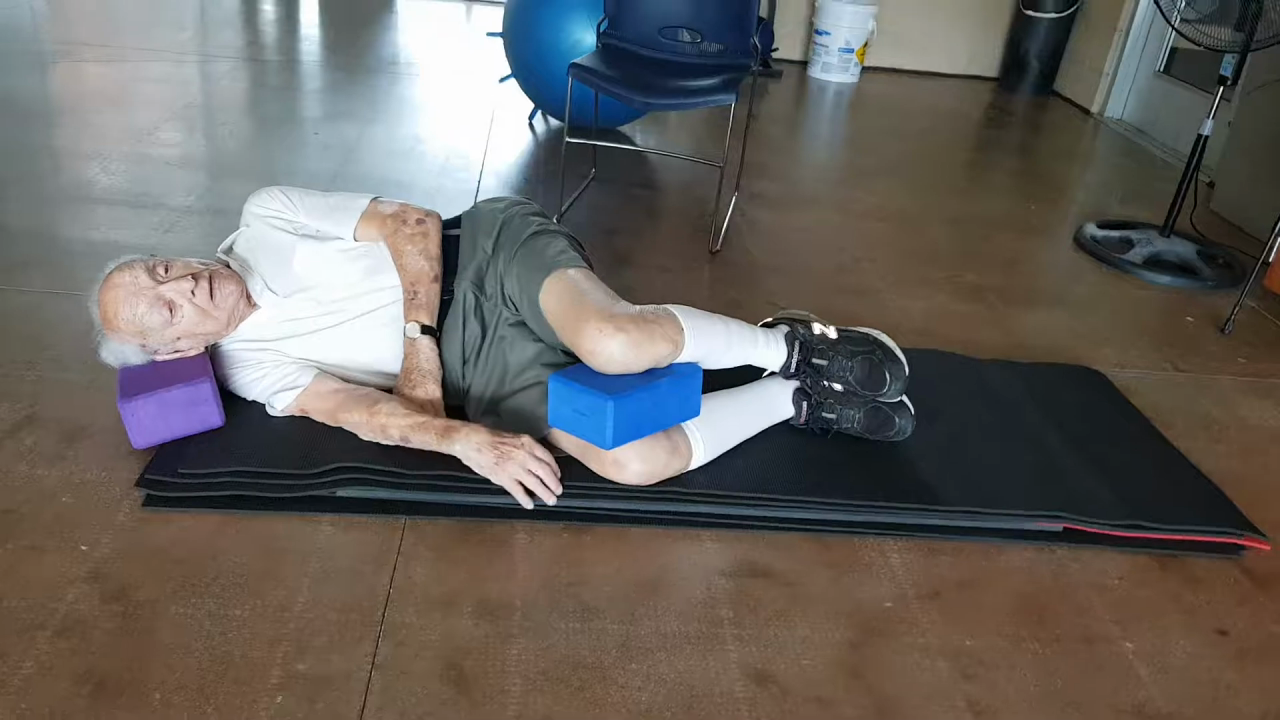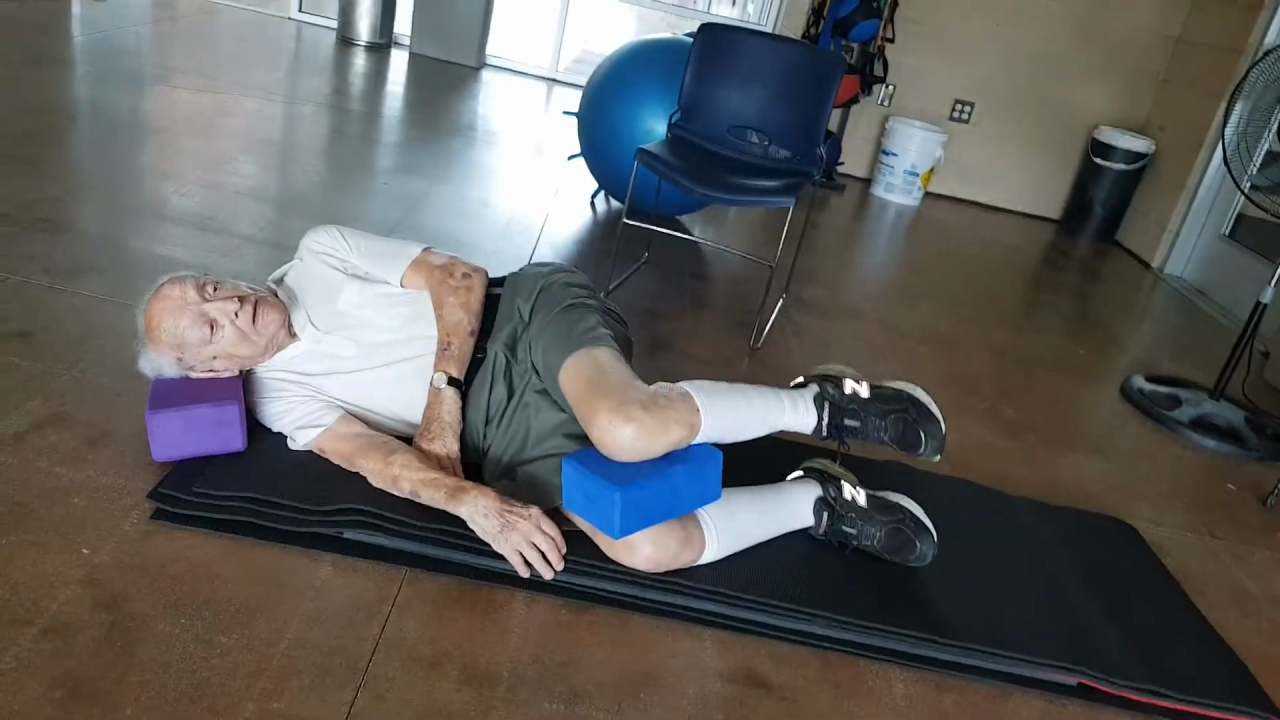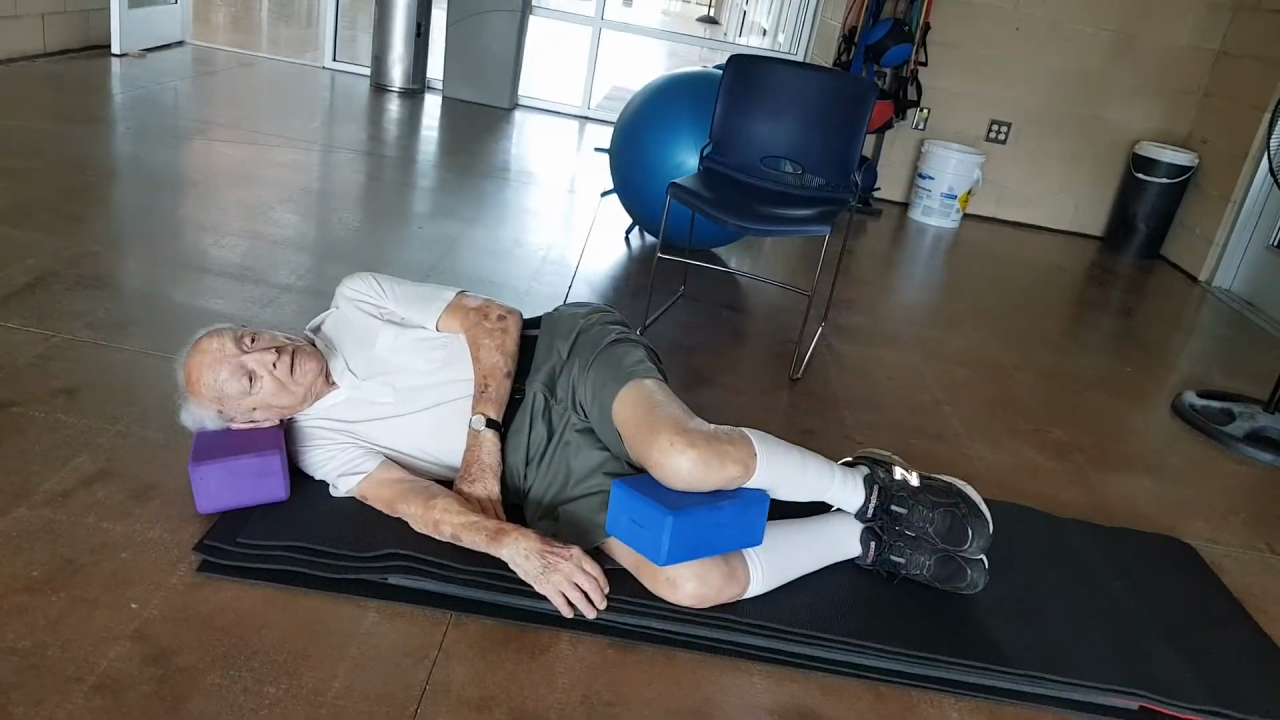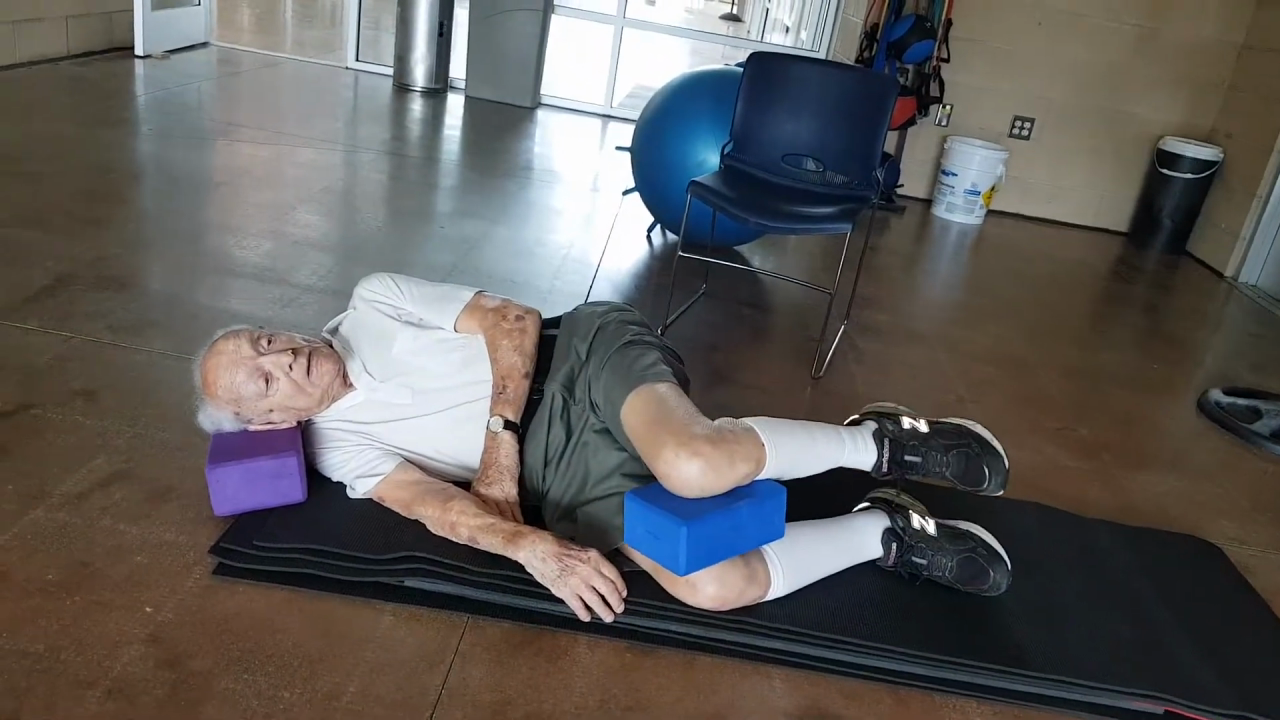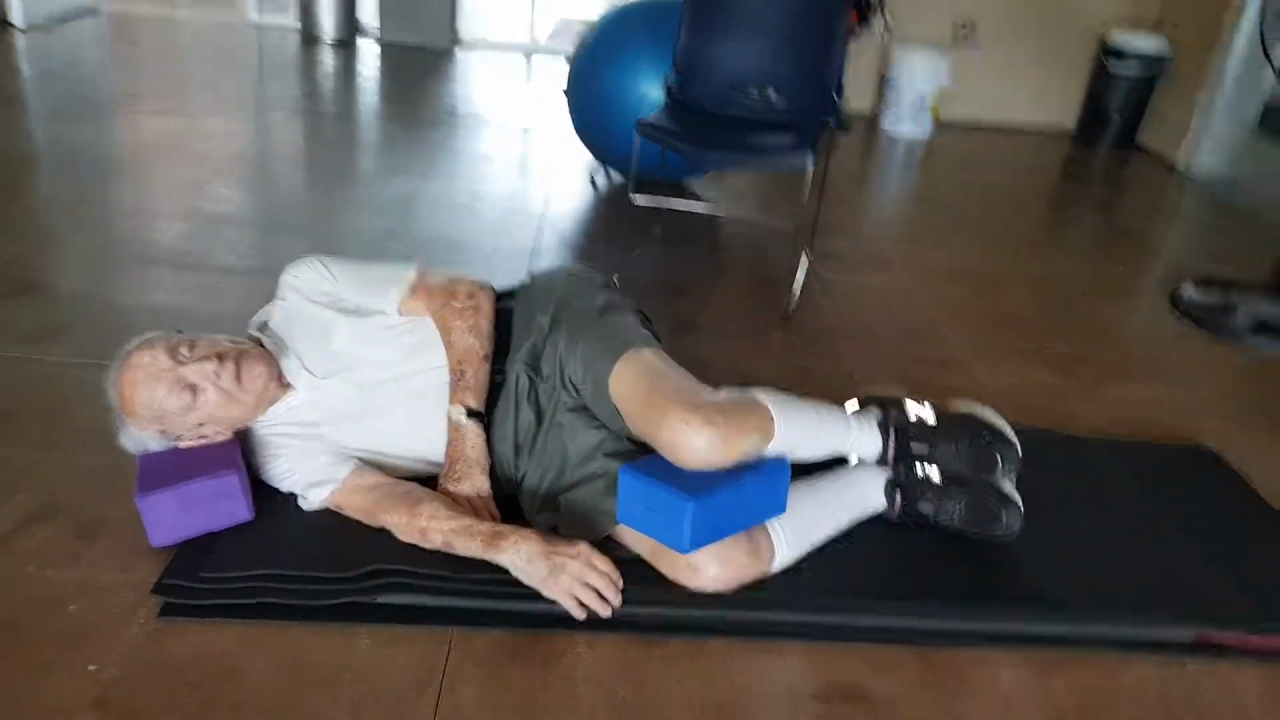
dt=1s
person 1, frame 1
left shoulder: (265, 217)
right shoulder: (248, 370)
left elbow: (413, 225)
right elbow: (360, 411)
left wrist: (416, 339)
right wrist: (463, 438)
right hip: (479, 364)
left knee: (613, 341)
right knee: (634, 460)
left ankle: (786, 346)
right ankle: (794, 399)
person 1, frame 2
left shoulder: (319, 253)
right shoulder: (280, 401)
left elbow: (460, 279)
right elbow: (379, 460)
left wrist: (441, 390)
right wrist: (475, 504)
right hip: (502, 433)
left knee: (628, 429)
right knee: (649, 549)
left ankle: (819, 407)
right ankle: (820, 504)
person 1, frame 3
left shoulder: (356, 299)
right shoulder: (320, 448)
left elbow: (496, 320)
right elbow: (418, 503)
left wrist: (480, 429)
right wrist: (514, 544)
right hip: (543, 471)
left knee: (683, 458)
right knee: (689, 582)
left ankle: (865, 487)
right ankle: (864, 539)
person 1, frame 4
left shoulder: (375, 299)
right shoulder: (339, 449)
left elbow: (514, 321)
right elbow: (436, 504)
left wrist: (500, 433)
right wrist: (532, 547)
right hip: (566, 471)
left knee: (691, 466)
right knee: (712, 586)
left ankle: (874, 444)
right ankle: (888, 534)
person 1, frame 5
left shoulder: (302, 291)
right shoulder: (284, 458)
left elbow: (463, 302)
right elbow: (403, 512)
left wrist: (463, 423)
right wrist: (513, 547)
right hip: (540, 453)
left knee: (699, 436)
right knee: (711, 566)
left ankle: (880, 427)
right ankle: (886, 486)
